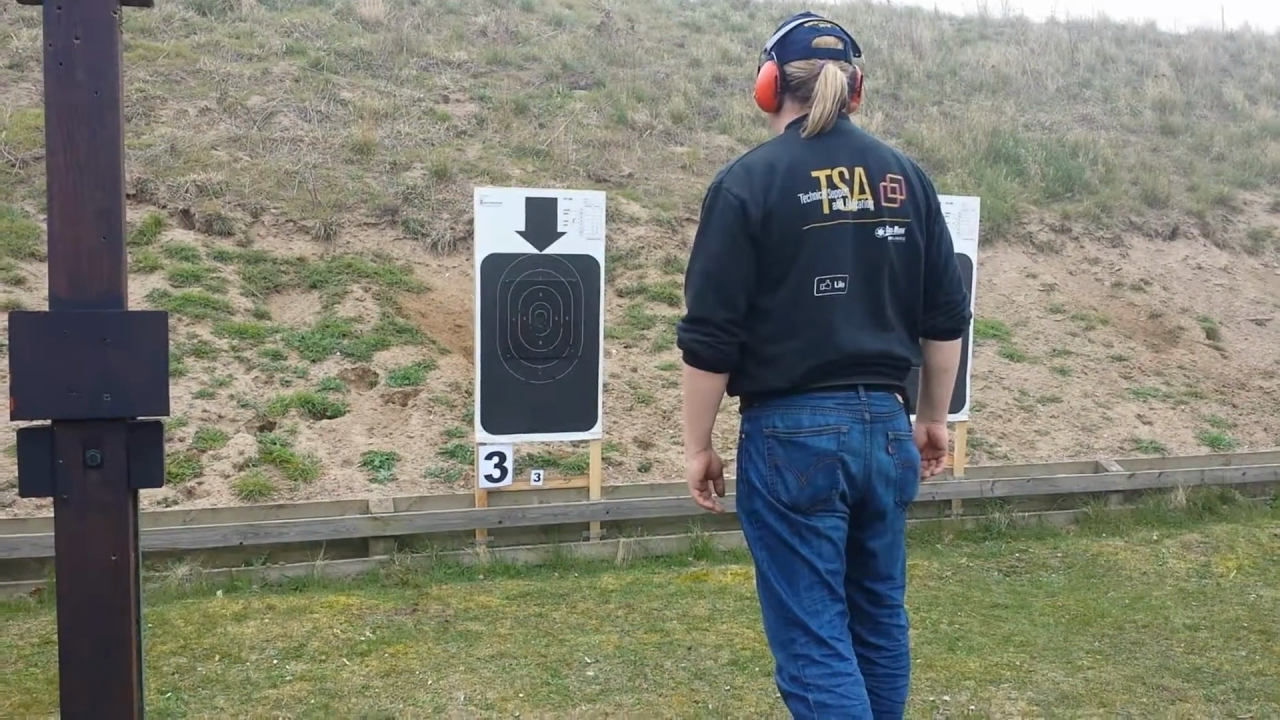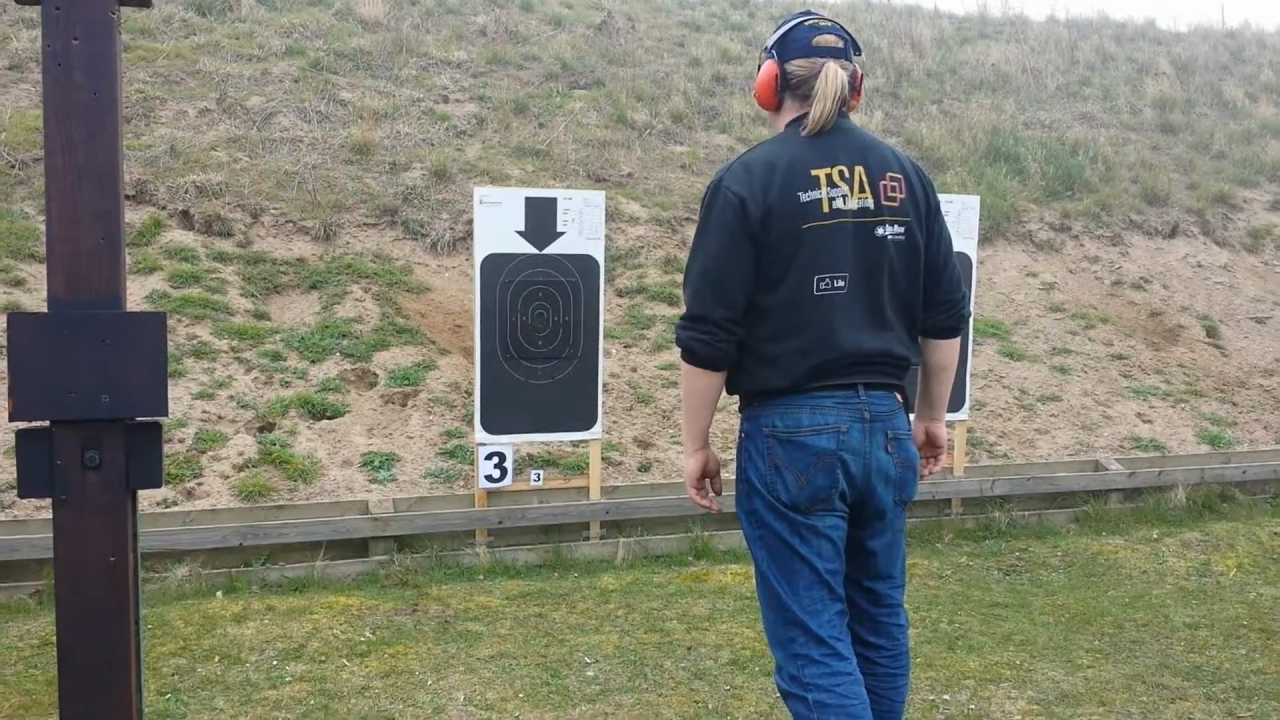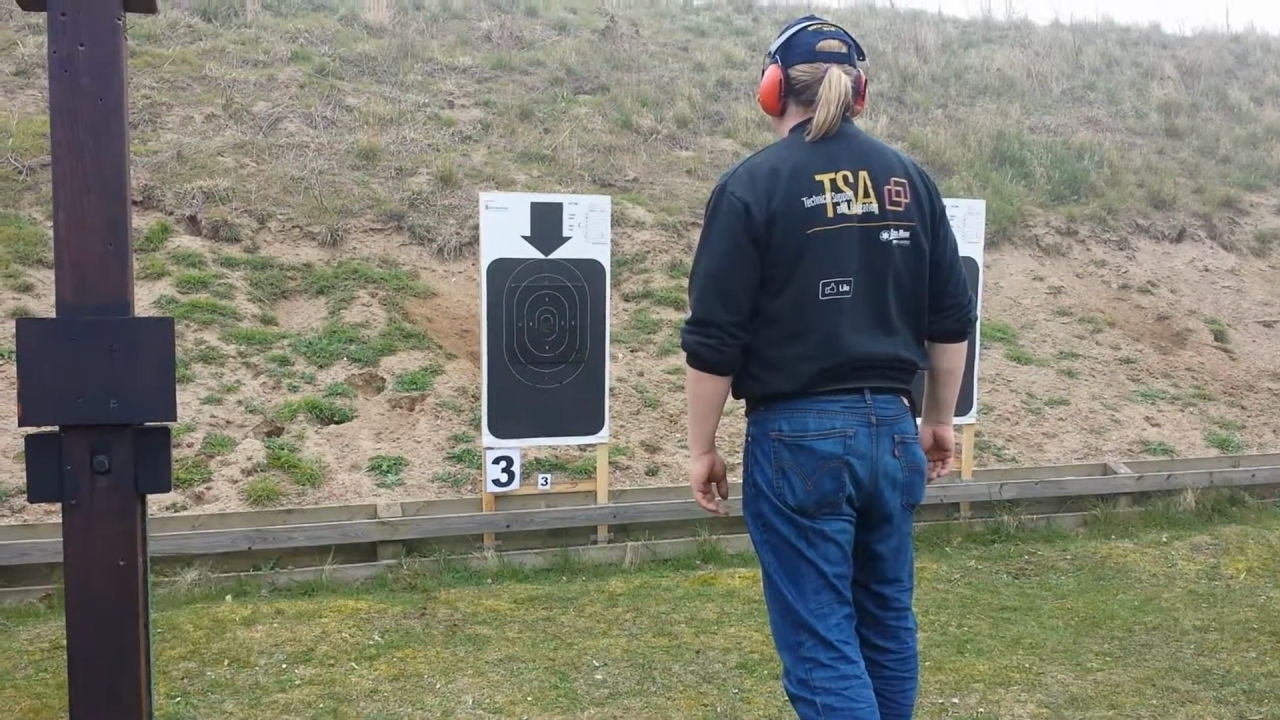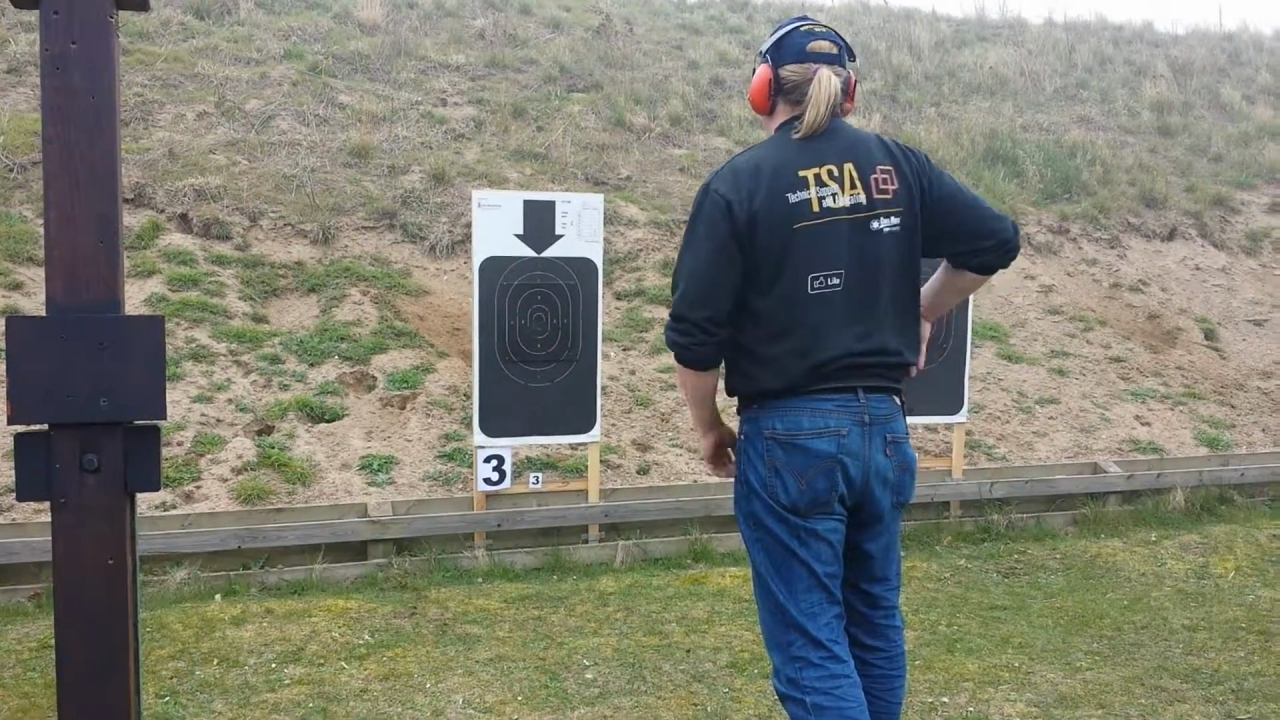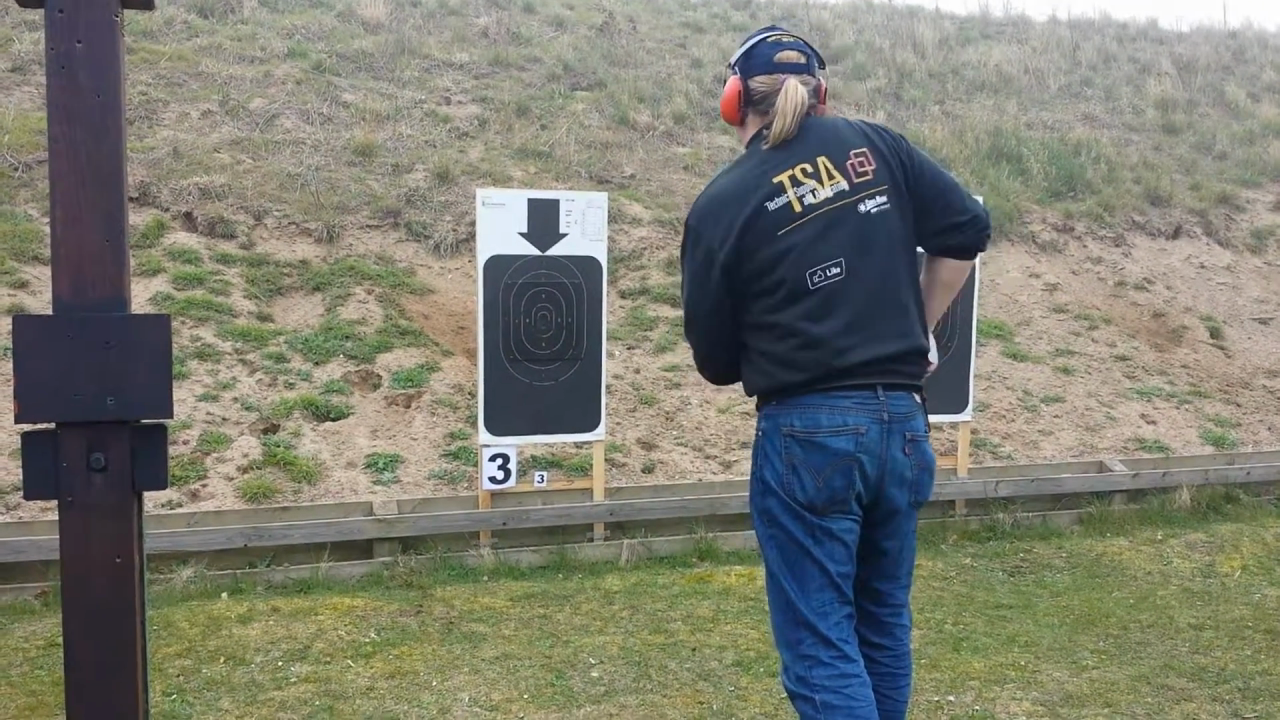
dt=0.3s
person 1, frame 1
left shoulder: (748, 181)
right shoulder: (904, 176)
left elbow: (710, 336)
right elbow: (945, 316)
left wrist: (698, 445)
right wrist: (932, 417)
left hip: (793, 433)
right hip: (884, 426)
left knee: (813, 638)
right knee: (879, 617)
person 1, frame 2
left shoulder: (748, 180)
right shoulder: (905, 175)
left elbow: (708, 335)
right elbow: (945, 316)
left wrist: (695, 443)
right wrist: (932, 415)
left hip: (792, 433)
right hip: (883, 426)
left knee: (811, 638)
right knee: (879, 617)
person 1, frame 3
left shoulder: (752, 184)
right shoulder: (908, 179)
left elbow: (713, 339)
right elbow: (953, 321)
left wrist: (701, 447)
right wrist: (938, 417)
left hip: (798, 438)
right hip: (892, 431)
left knee: (820, 643)
right knee: (886, 622)
person 1, frame 4
left shoulder: (738, 183)
right shoulder: (898, 165)
left elbow: (696, 335)
right elbow: (994, 240)
left wrist: (706, 426)
left hip: (789, 436)
right hip: (882, 429)
left knee: (810, 641)
right knee: (875, 620)
person 1, frame 5
left shoulder: (720, 205)
right shoulder: (876, 146)
left elbow: (716, 361)
right elbow: (965, 232)
left hip: (807, 435)
right hip: (901, 425)
left knee: (820, 641)
right knee: (884, 622)
